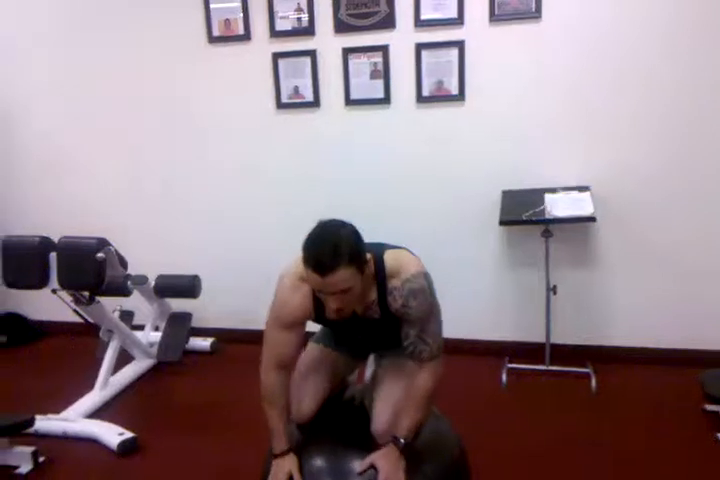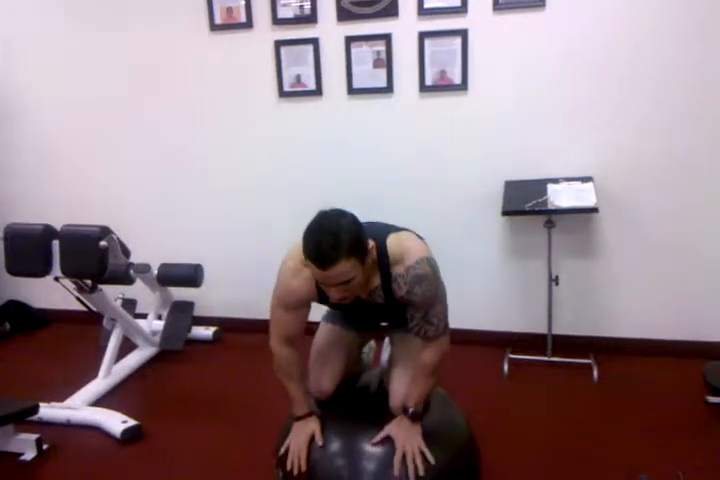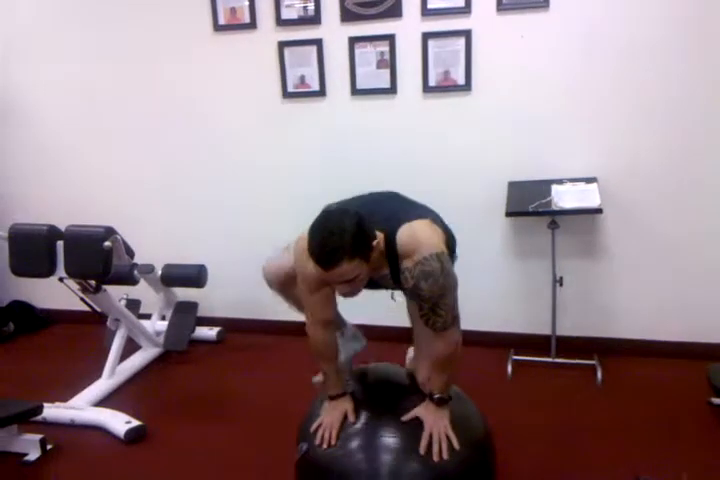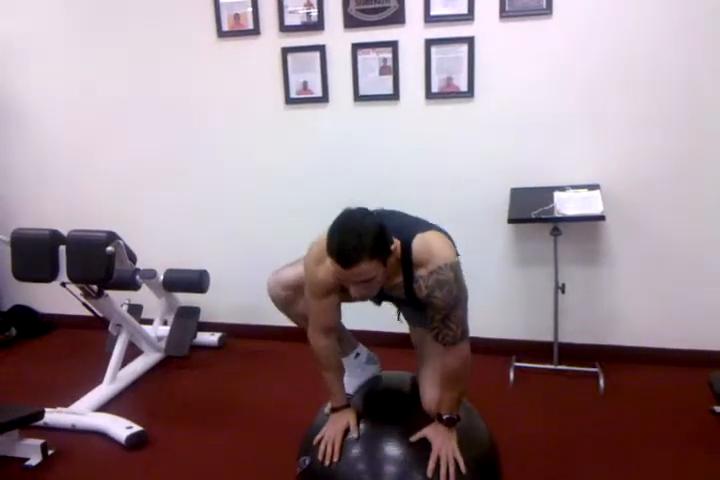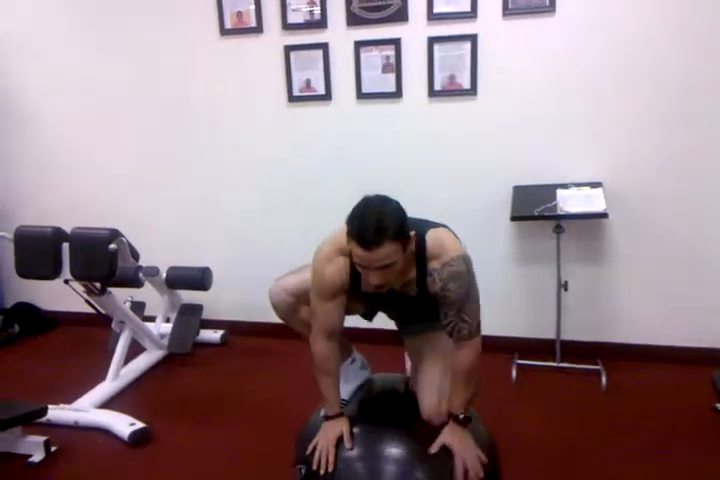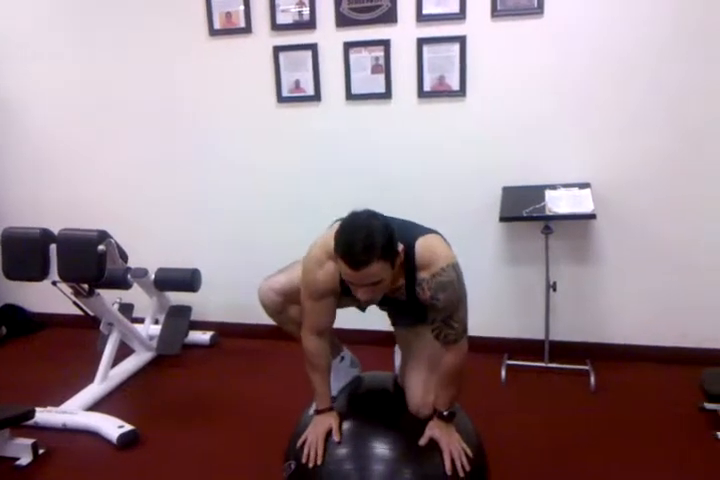
dt=0.5s
person 1, frame 1
left shoulder: (408, 282)
right shoulder: (294, 287)
left elbow: (428, 368)
right elbow: (274, 369)
left wrist: (397, 447)
right wrist: (281, 452)
left hip: (399, 336)
right hip: (342, 333)
left knee: (384, 431)
right knee: (300, 412)
left ankle: (379, 384)
right ankle: (339, 386)
person 1, frame 2
left shoulder: (412, 266)
right shoulder: (296, 272)
left elbow: (436, 343)
right elbow: (282, 344)
left wrist: (410, 416)
right wrist: (302, 415)
left hip: (407, 309)
right hip: (351, 310)
left knee: (401, 404)
right knee: (319, 390)
left ankle: (395, 363)
right ankle: (355, 363)
person 1, frame 3
left shoulder: (424, 256)
right shoulder: (311, 251)
left elbow: (446, 336)
right elbow: (320, 325)
left wrist: (437, 402)
right wrist: (336, 395)
left hip: (414, 258)
right hip: (361, 257)
left knee: (428, 376)
right knee: (275, 272)
left ankle: (417, 362)
right ankle: (346, 339)
person 1, frame 4
left shoulder: (435, 265)
right shoulder: (321, 259)
left elbow: (455, 350)
right elbow: (322, 333)
left wrist: (446, 422)
right wrist: (339, 406)
left hip: (421, 292)
right hip: (374, 268)
left knee: (434, 404)
right knee: (279, 286)
left ankle: (427, 369)
right ankle: (358, 360)
person 1, frame 5
left shoulder: (447, 260)
right shoulder: (333, 256)
left elbow: (468, 343)
right elbow: (324, 337)
left wrist: (458, 422)
right wrist: (333, 414)
left hip: (424, 309)
right hip: (359, 296)
left knee: (435, 414)
right knee: (282, 294)
left ankle: (419, 369)
right ankle: (351, 365)
person 1, frame 6
left shoulder: (436, 267)
right shoulder: (322, 258)
left elbow: (454, 346)
right elbow: (315, 334)
left wrist: (443, 418)
right wrist: (323, 409)
left hip: (415, 302)
left knee: (423, 407)
right knee: (271, 294)
left ankle: (407, 363)
right ankle: (341, 362)
